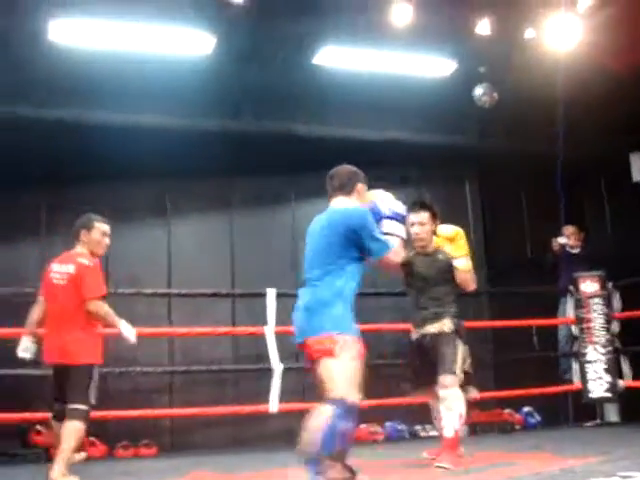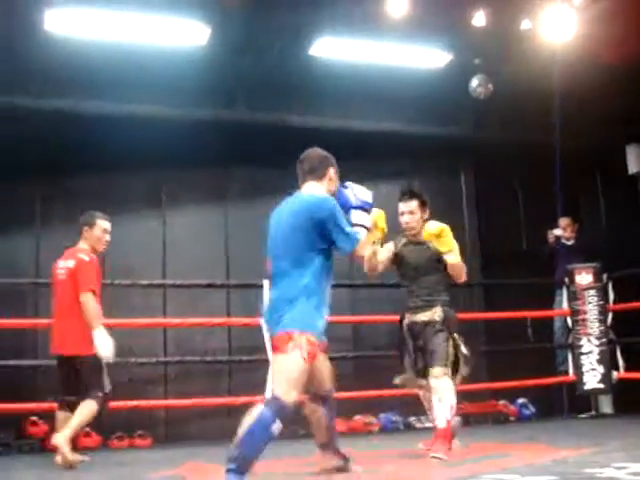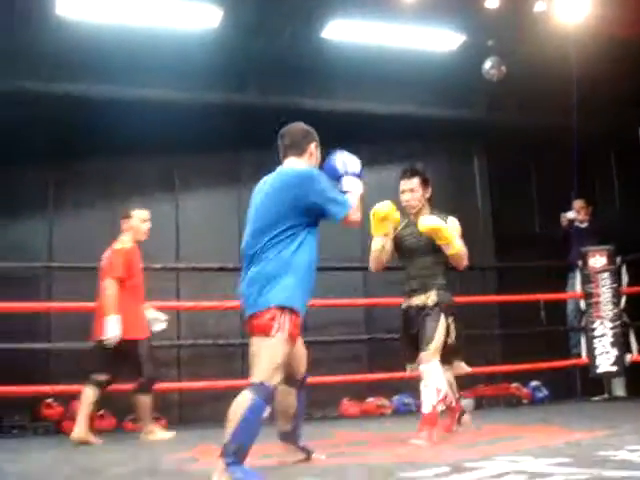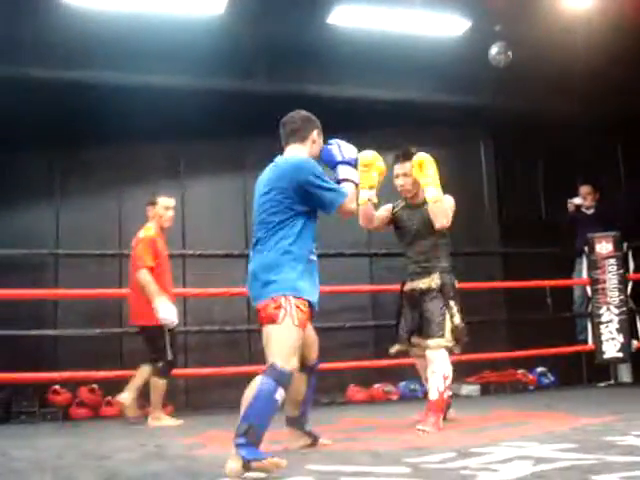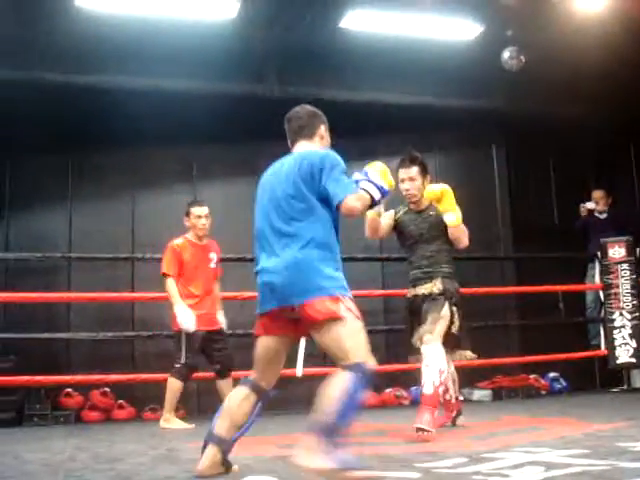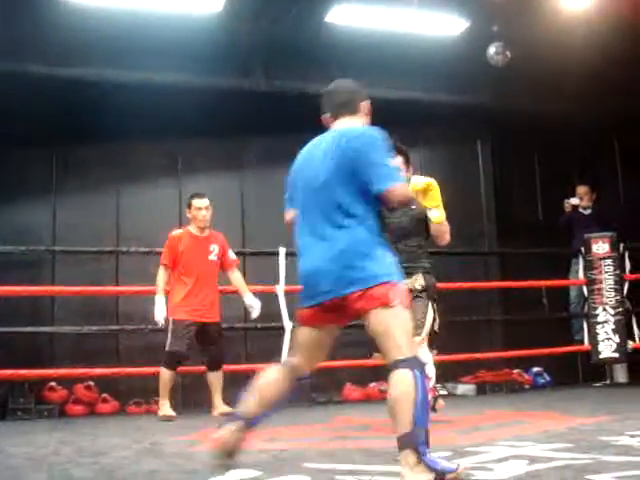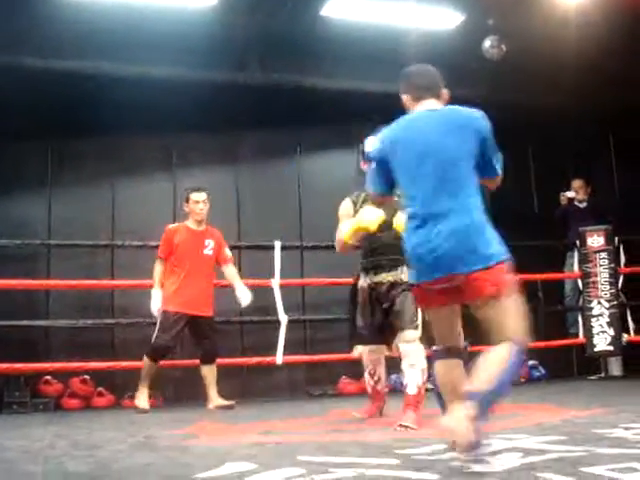
dt=0.3s
person 1, frame 1
left shoulder: (319, 222)
right shoulder: (357, 215)
right elbow: (392, 258)
right wrist: (393, 221)
left hip: (313, 321)
right hip: (330, 322)
left knee: (337, 396)
right knee: (343, 400)
person 1, frame 2
left shoulder: (282, 210)
right shoulder: (323, 204)
right elbow: (358, 250)
right wrist: (361, 211)
left hip: (291, 312)
right hip: (298, 316)
left knee: (322, 386)
right knee: (281, 399)
left ankle: (329, 453)
person 1, frame 3
left shoulder: (266, 184)
right shoulder: (307, 176)
right elbow: (351, 216)
right wrist: (351, 178)
left hip: (264, 289)
right hip: (276, 293)
left knee: (296, 369)
right knee: (265, 382)
left ankle: (290, 444)
person 1, frame 4
left shoulder: (271, 173)
right shoulder: (303, 167)
right elbow: (348, 206)
right wrist: (345, 166)
left hip: (276, 278)
right hip: (283, 280)
left knee: (309, 355)
right knee: (282, 366)
left ankle: (299, 429)
person 1, frame 5
left shoulder: (270, 175)
right shoulder: (323, 159)
right elbow: (351, 206)
right wrist: (373, 187)
left hip: (272, 284)
right hip: (314, 280)
left knee: (259, 381)
right knee: (359, 364)
right ankle: (318, 446)
person 1, frame 6
left shoulder: (306, 154)
right shoulder: (367, 138)
left elbow: (292, 217)
right elbow: (396, 193)
right wrist: (401, 177)
left hip: (316, 274)
right hip: (364, 267)
left knee: (295, 365)
right knee: (405, 359)
left ankle: (235, 427)
person 1, frame 7
left shoulder: (389, 138)
right shoulder: (474, 120)
left elbow: (377, 196)
right elbow: (492, 180)
left wrist: (374, 159)
left hip: (424, 256)
right hip: (475, 247)
left knee: (446, 346)
right knee: (512, 341)
left ankle: (463, 422)
right ankle: (466, 413)
person 2, frame 1
left shoulder: (449, 252)
right shoulder: (407, 256)
left elbow: (469, 285)
left wrist: (460, 253)
left hip: (447, 328)
right hip: (420, 332)
left knee: (448, 384)
right knee: (433, 391)
left ankle: (449, 449)
right ankle: (449, 443)
person 2, frame 2
left shoulder: (443, 240)
right shoulder: (395, 246)
left elbow: (460, 277)
right elbow: (371, 268)
left wrist: (448, 247)
left hip: (439, 317)
right hip: (413, 320)
left knee: (438, 376)
right knee: (425, 380)
left ankle: (442, 438)
right ankle: (446, 432)
person 2, frame 3
left shoulder: (447, 222)
right shoulder: (397, 229)
left elbow: (462, 262)
right elbow: (375, 266)
left wrist: (445, 237)
right wrist: (380, 233)
left hip: (436, 301)
right hip: (411, 304)
left knee: (429, 359)
right knee: (431, 364)
left ankle: (427, 426)
right ankle: (455, 408)
person 2, frame 4
left shoulder: (443, 200)
right shoulder: (394, 209)
left elbow: (442, 222)
right elbow: (366, 222)
left wrist: (430, 180)
right wrist: (368, 185)
left hip: (438, 284)
right hip: (413, 287)
left knee: (435, 346)
right knee: (418, 349)
left ankle: (433, 411)
right ankle: (443, 401)
person 2, frame 5
left shoulder: (445, 208)
right shoulder: (396, 216)
left elbow: (462, 242)
right elbow: (373, 232)
left wrist: (448, 208)
left hip: (441, 288)
right hip: (415, 292)
left knee: (431, 342)
right knee: (440, 353)
left ankle: (428, 409)
right ankle: (452, 408)
person 2, frame 6
left shoulder: (423, 202)
left elbow: (443, 239)
left wrist: (433, 204)
left hip: (418, 284)
left knee: (416, 343)
right ankle: (430, 397)
person 2, frame 7
right shoulder: (352, 204)
right elbow: (341, 246)
right wrist: (357, 227)
left hip: (401, 277)
right hip: (369, 280)
left knee: (410, 338)
right knee: (370, 348)
left ankle: (412, 407)
right ankle: (376, 402)
person 3, frame 1
left shoulder: (54, 265)
right shoulder: (88, 264)
left elbow: (40, 305)
right elbow: (94, 305)
left wrist: (28, 337)
right wrist: (121, 325)
left hip: (56, 347)
right hip: (82, 349)
left knee: (60, 405)
right knee: (78, 408)
left ankle: (63, 456)
person 3, frame 2
left shoulder: (63, 259)
right shoulder: (87, 258)
right elbow: (87, 298)
right wrist: (100, 332)
left hip: (63, 340)
right hip: (84, 342)
left knee: (69, 395)
right knee: (98, 393)
left ankle: (64, 451)
right ankle: (63, 437)
person 3, frame 3
left shoulder: (122, 249)
right shoulder: (124, 248)
right elbow: (109, 284)
left wrist: (147, 311)
right wrist: (113, 318)
left hip: (114, 328)
right hip: (128, 327)
left knee: (100, 376)
right knee: (146, 376)
left ankle: (80, 428)
right ankle: (148, 429)
person 3, frame 4
left shoulder: (156, 237)
right shoulder: (148, 237)
right elbow: (141, 272)
right wrist: (160, 301)
left hip: (156, 311)
right hip: (152, 312)
left knee: (158, 359)
right knee: (164, 361)
left ankle: (129, 395)
right ankle: (155, 414)
person 3, frame 5
left shoulder: (213, 247)
right shoulder: (177, 246)
right elbow: (170, 280)
left wrist: (219, 311)
right wrist: (181, 308)
left hip: (211, 320)
right hip: (189, 320)
left knee: (224, 363)
right knee: (184, 366)
right ankle: (168, 417)
person 3, frame 6
left shoulder: (219, 240)
right shoulder: (177, 238)
left elbow: (232, 269)
right elbow: (164, 270)
left wrist: (247, 296)
right wrist: (159, 299)
left hip: (210, 313)
right hip: (182, 311)
left knee: (215, 357)
right knee: (174, 354)
left ankle: (217, 404)
right ankle: (164, 403)
person 3, frame 7
left shoulder: (215, 236)
right shoulder: (173, 231)
left elbow: (227, 265)
right elbow: (160, 262)
left wrist: (240, 287)
right wrist: (156, 291)
left hip: (203, 307)
right hip: (174, 304)
left knee: (209, 351)
right knee: (159, 346)
left ankle: (213, 397)
right ankle: (142, 390)
person 4, frame 1
left shoulder: (587, 253)
right shoulder: (561, 253)
right wrist: (555, 253)
right hip: (567, 298)
right knee: (564, 337)
right ankle: (568, 375)
person 4, frame 2
left shoulder: (582, 245)
right shoulder: (556, 245)
right wrist: (551, 245)
right hip: (562, 290)
right knee: (560, 329)
right ankle: (563, 367)
person 4, frame 3
left shoulder: (595, 227)
right shoulder: (569, 228)
right wrist: (564, 227)
right hip: (575, 273)
right knee: (573, 312)
right ankle: (576, 350)
person 4, frame 4
left shoulder: (602, 213)
right shoulder: (576, 214)
right wrist: (570, 213)
right hip: (582, 259)
right knee: (579, 298)
right ankle: (583, 336)
person 4, frame 5
left shoulder: (616, 218)
right shoulder: (589, 219)
left elbow: (625, 235)
right elbow: (579, 232)
right wrist: (583, 217)
right hip: (595, 264)
right knee: (592, 304)
right ankle: (595, 341)
person 4, frame 6
left shoulder: (600, 213)
right shoulder: (572, 215)
left elbow: (610, 230)
right elbow: (563, 228)
left wrist: (591, 207)
right wrist: (567, 213)
right hip: (578, 259)
right knee: (576, 299)
right ankle: (579, 337)
person 4, frame 7
left shoulder: (595, 207)
right shoulder: (568, 208)
left elbow: (605, 223)
right elbow: (558, 221)
left wrist: (587, 200)
right wrist: (563, 206)
right hip: (573, 252)
right knee: (571, 293)
right ankle: (573, 330)
